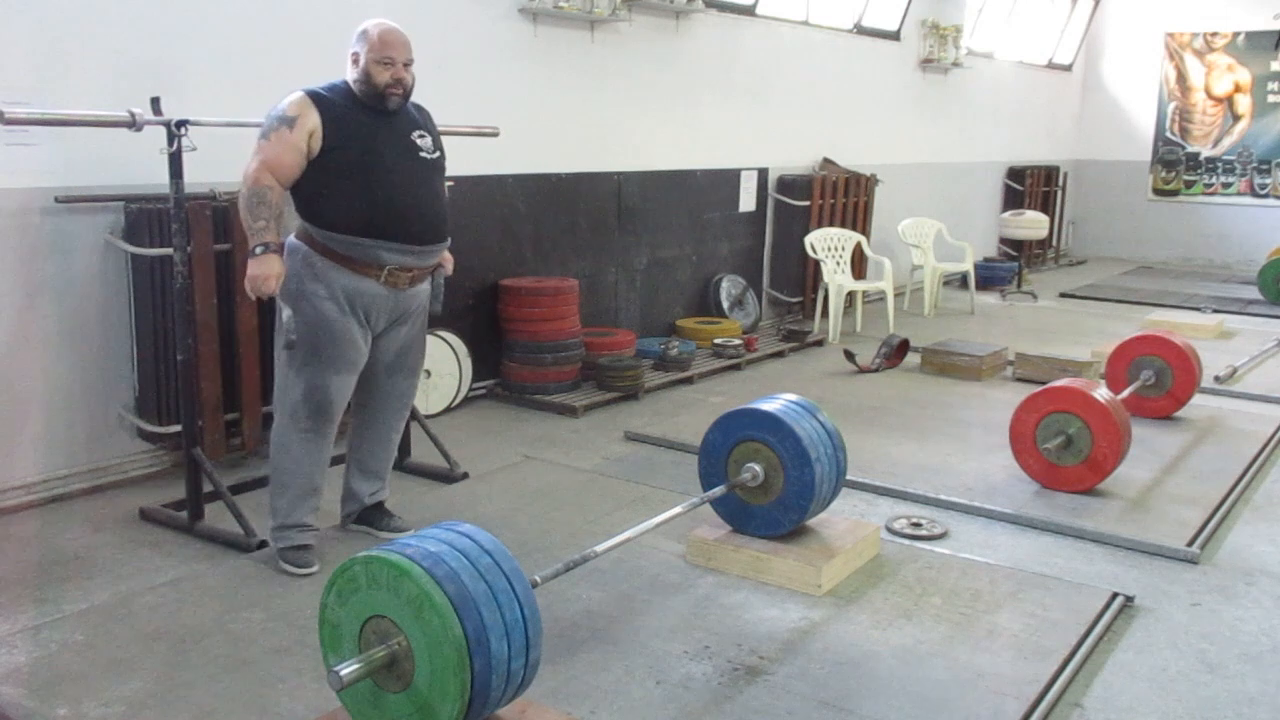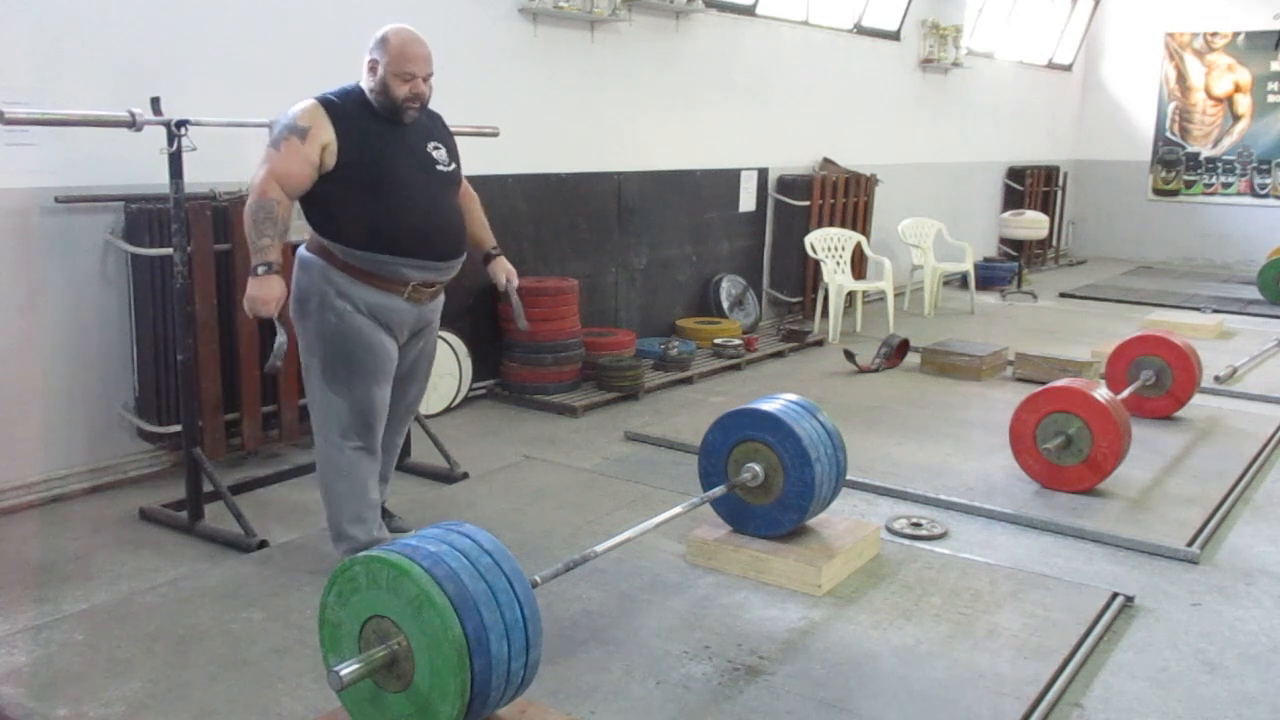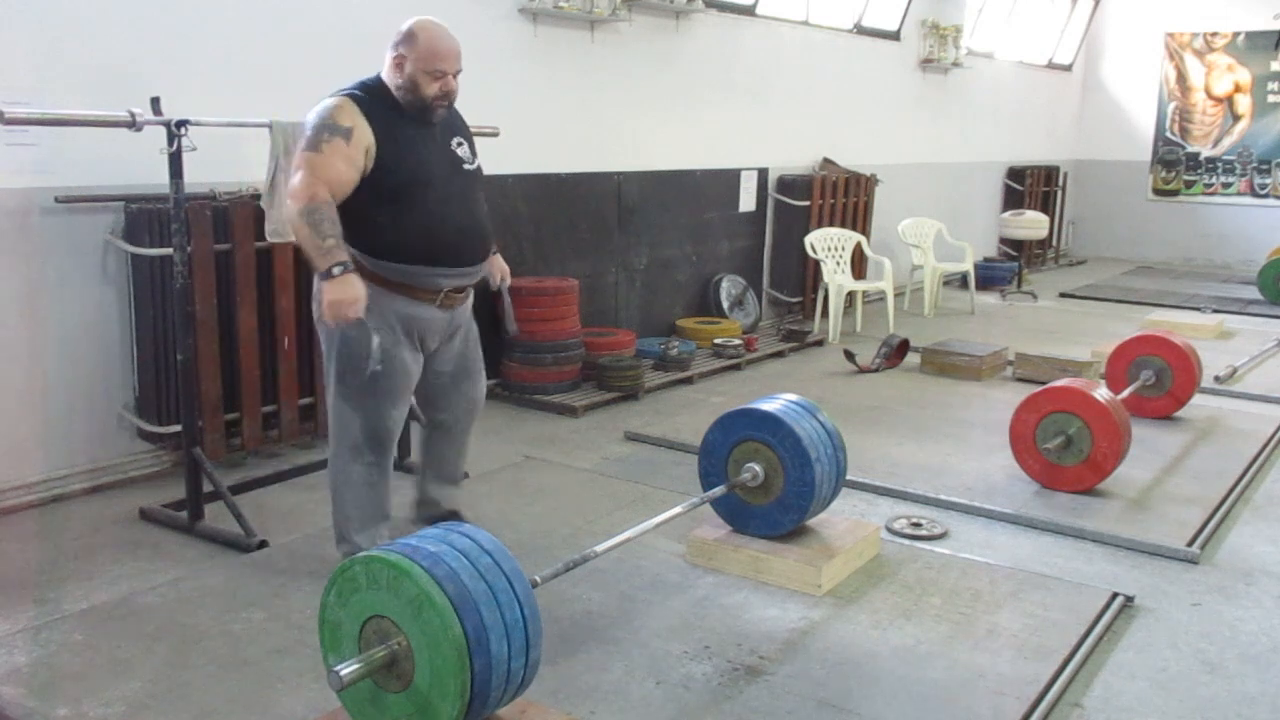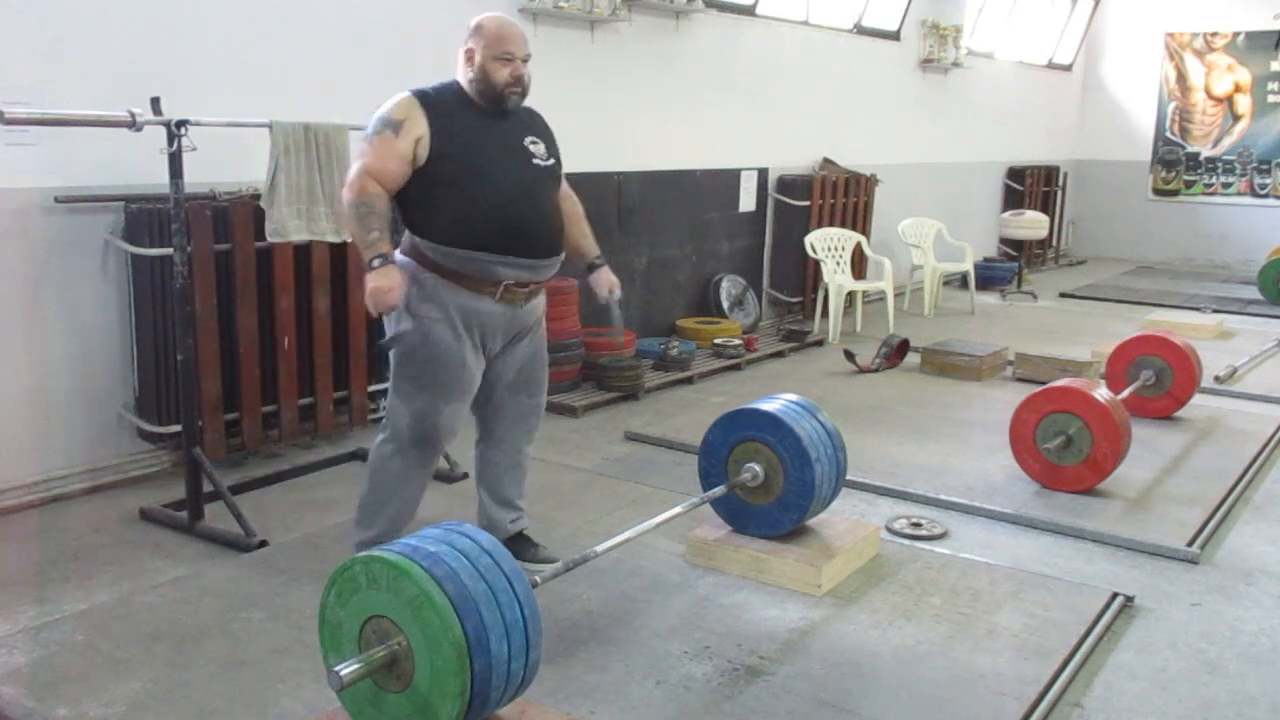
dt=0.5s
person 1, frame 1
left shoulder: (420, 120)
right shoulder: (310, 112)
left elbow: (433, 189)
right elbow: (263, 180)
left wrist: (438, 245)
right wrist: (265, 249)
left hip: (408, 290)
right hip: (332, 285)
left knee: (388, 405)
right knee: (313, 409)
left ankle: (364, 502)
right ankle: (293, 531)
person 1, frame 2
left shoulder: (433, 127)
right shoulder: (321, 120)
left elbow: (460, 196)
right elbow: (270, 192)
left wrist: (491, 254)
right wrist: (265, 268)
left hip: (422, 301)
right hip: (348, 297)
left knee: (393, 416)
right knee: (354, 426)
left ankle: (370, 504)
right ankle: (363, 547)
person 1, frame 3
left shoulder: (447, 118)
right shoulder: (349, 119)
right elbow: (307, 198)
left wrist: (487, 251)
right wrist: (337, 273)
left hip: (451, 305)
right hip: (377, 305)
left knee: (459, 410)
right knee: (369, 432)
left ankle: (438, 506)
right ankle: (365, 552)
person 1, frame 4
left shoulder: (533, 124)
right shoulder: (417, 114)
left elbow: (560, 200)
right elbow: (364, 187)
left wrist: (594, 263)
right wrist: (380, 262)
left hip: (522, 306)
right hip: (445, 302)
left knee: (514, 426)
right knee: (420, 428)
left ankle: (504, 530)
right ankle: (372, 547)
